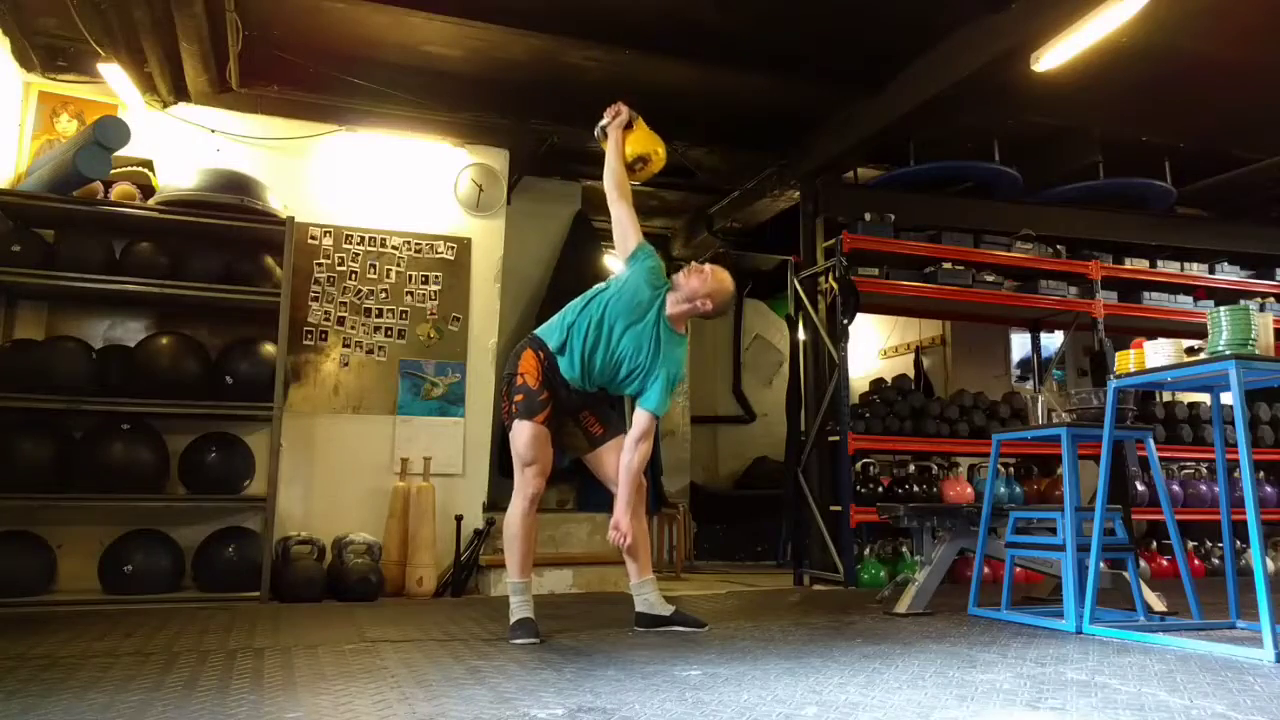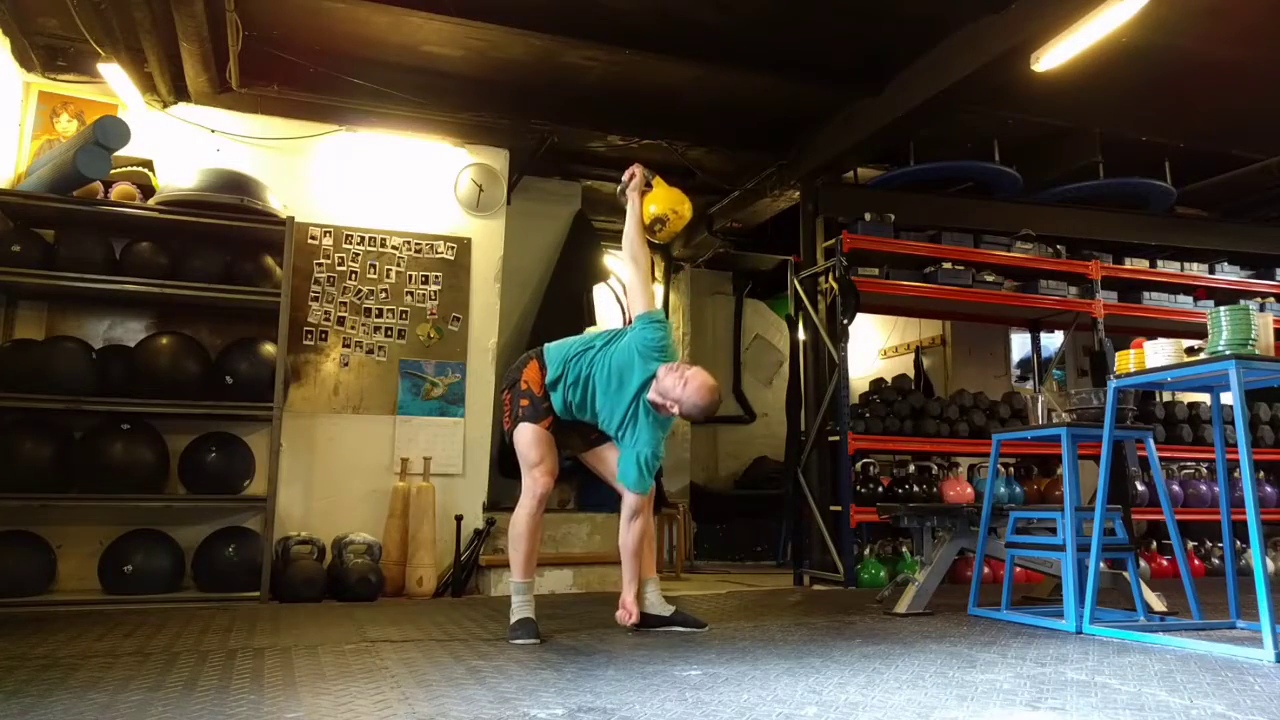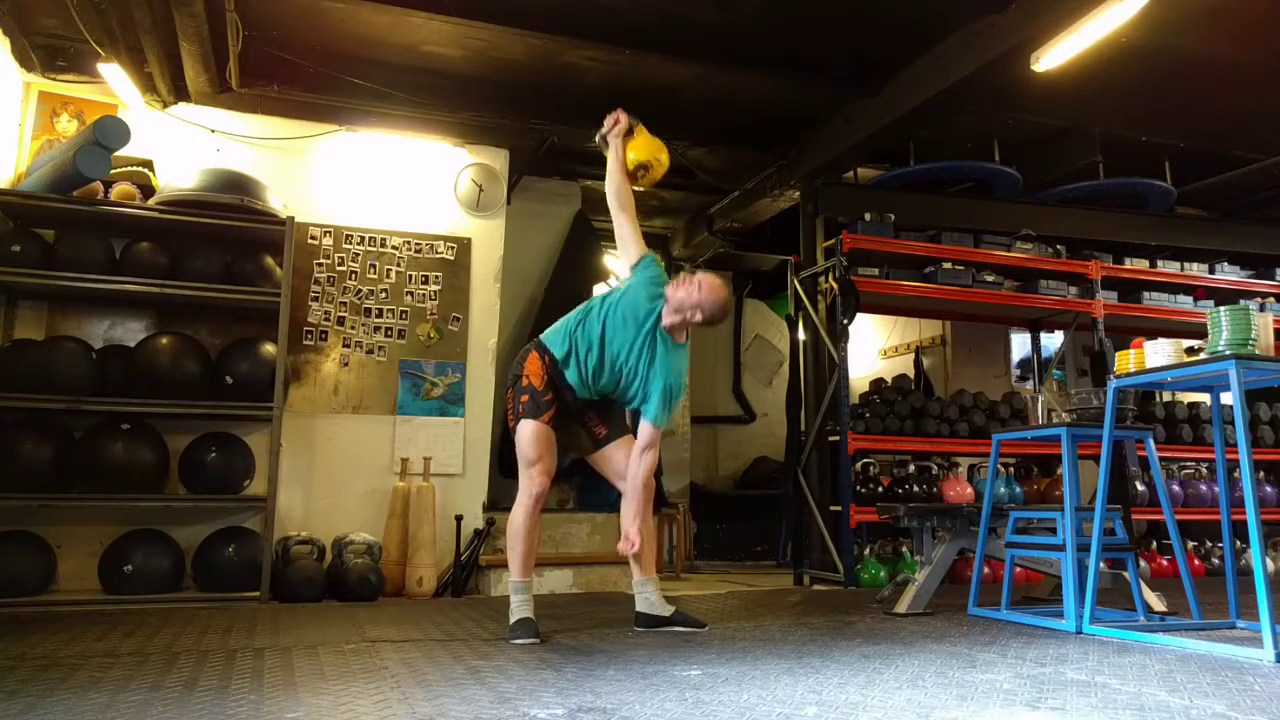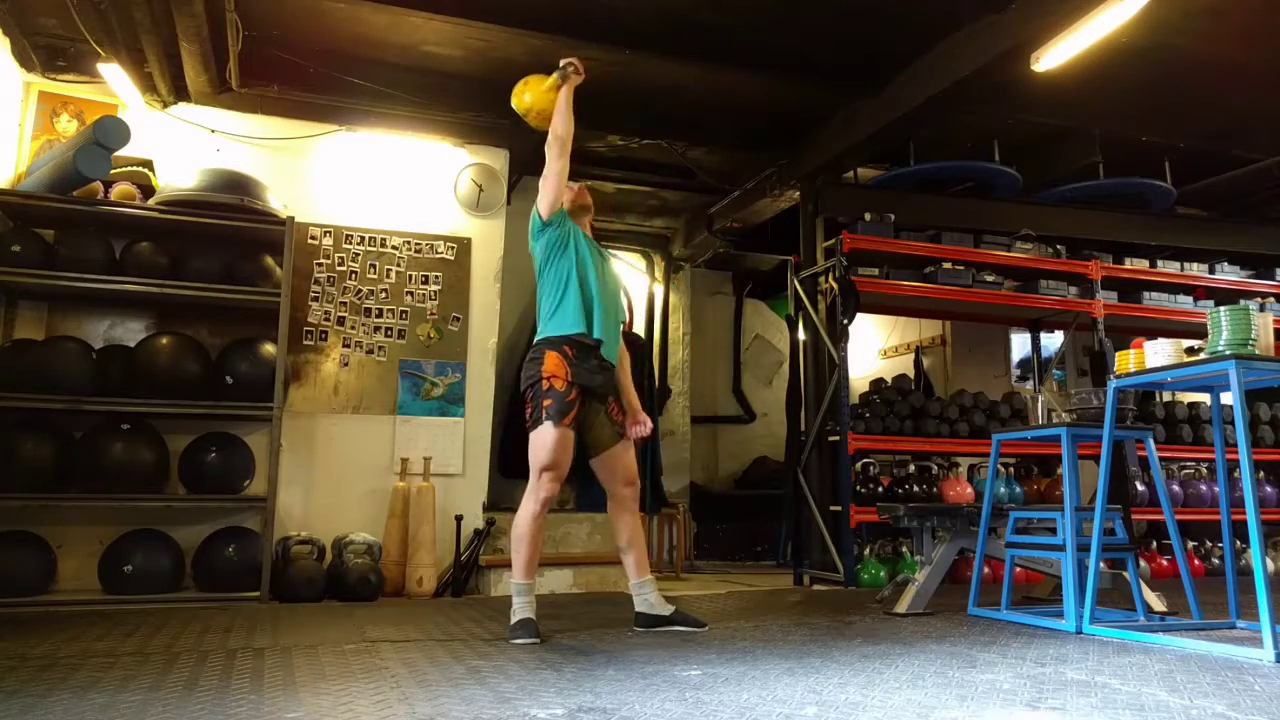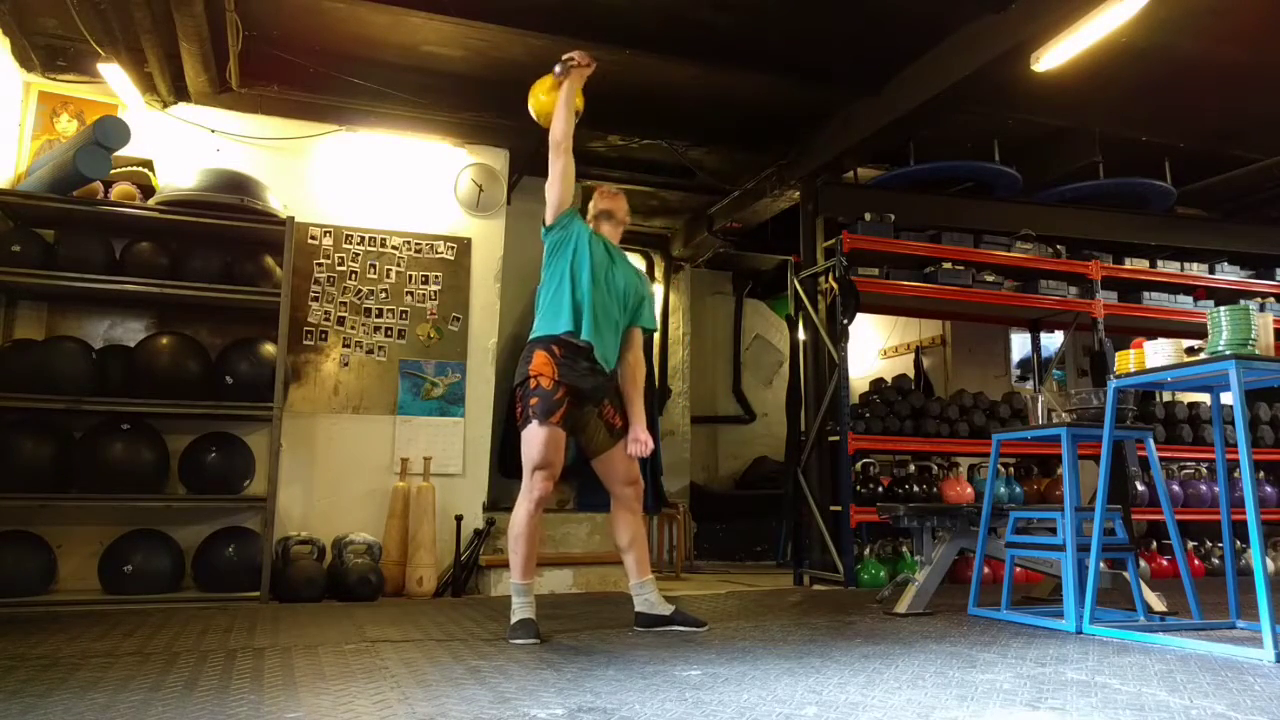
dt=1s
person 1, frame 1
left shoulder: (671, 359)
right shoulder: (647, 276)
left elbow: (640, 435)
right elbow: (618, 198)
left wrist: (623, 506)
right wrist: (616, 133)
left hip: (585, 394)
right hip: (539, 363)
left knee: (636, 486)
right knee: (531, 485)
left ankle: (648, 604)
right ankle: (520, 610)
person 1, frame 2
left shoulder: (647, 437)
right shoulder: (654, 344)
left elbow: (633, 513)
right elbow: (636, 267)
left wrist: (630, 592)
right wrist: (634, 197)
left hip: (578, 411)
right hip: (538, 378)
left knee: (640, 490)
right knee: (539, 485)
left ankle: (650, 602)
right ankle: (521, 609)
person 1, frame 3
left shoulder: (669, 371)
right shoulder: (652, 287)
left elbow: (645, 449)
right elbow: (621, 210)
left wrist: (632, 522)
right wrist: (617, 143)
left hip: (588, 398)
right hip: (543, 368)
left knee: (641, 482)
right knee: (536, 483)
left ankle: (650, 603)
right ankle: (520, 609)
person 1, frame 4
left shoulder: (604, 262)
right shoulder: (553, 230)
right elbow: (557, 148)
left wrist: (632, 402)
right wrist: (567, 86)
left hip: (600, 375)
right hip: (559, 361)
left knee: (627, 487)
right knee: (544, 485)
left ankle: (648, 603)
right ankle: (522, 608)
person 1, frame 5
left shoulder: (634, 279)
right shoulder: (567, 231)
left elbow: (632, 354)
right elbow: (560, 149)
left wrist: (637, 419)
right wrist: (572, 82)
left hip: (599, 381)
right hip: (551, 362)
left knee: (630, 488)
right knee: (538, 486)
left ankle: (649, 603)
right ankle: (522, 608)
